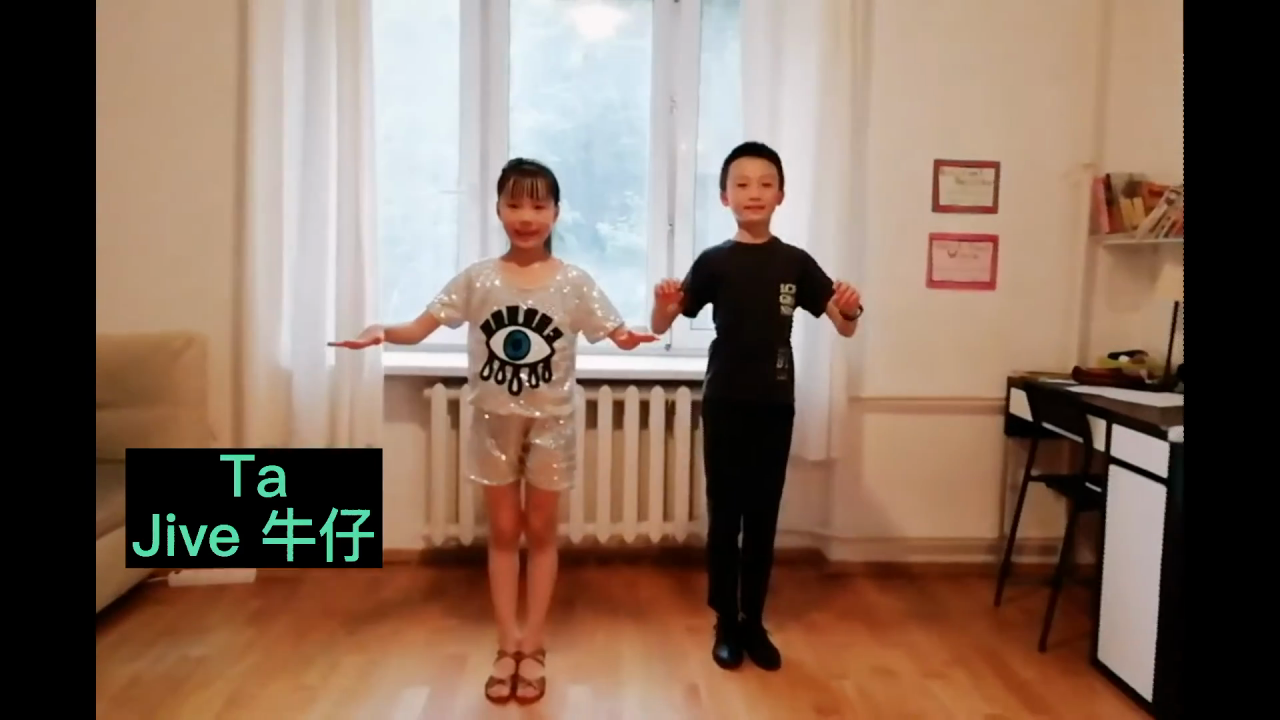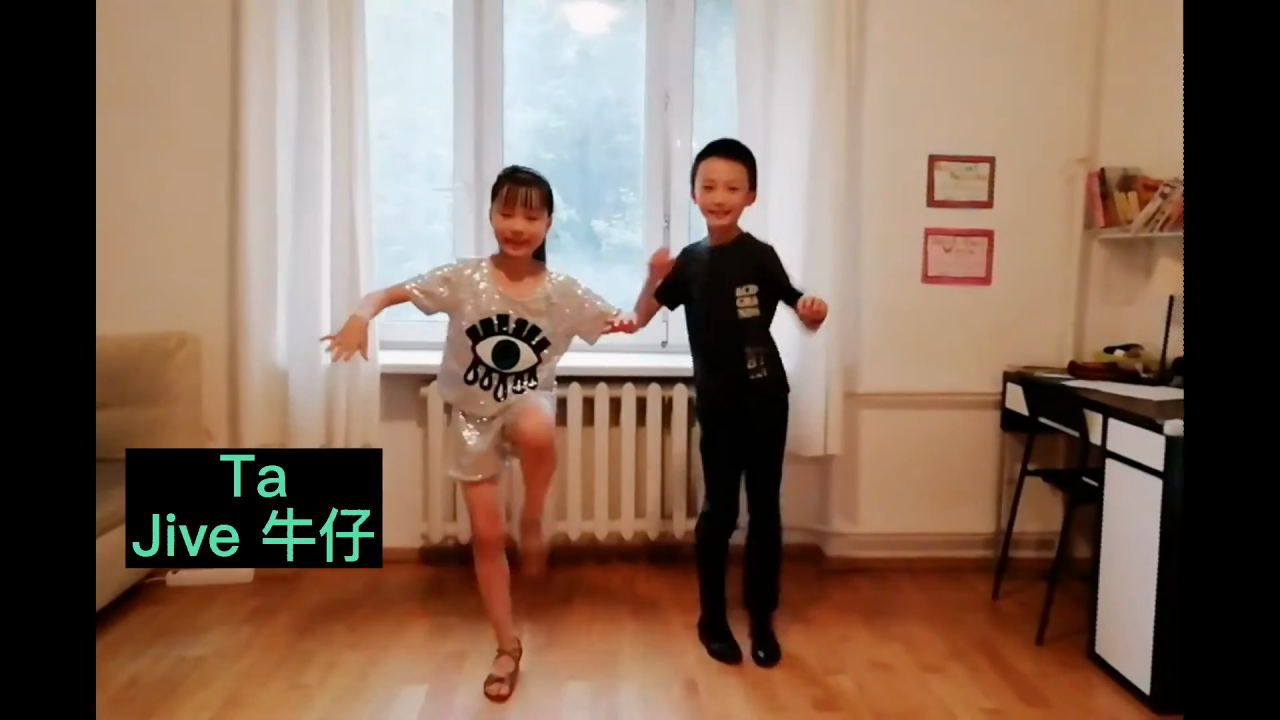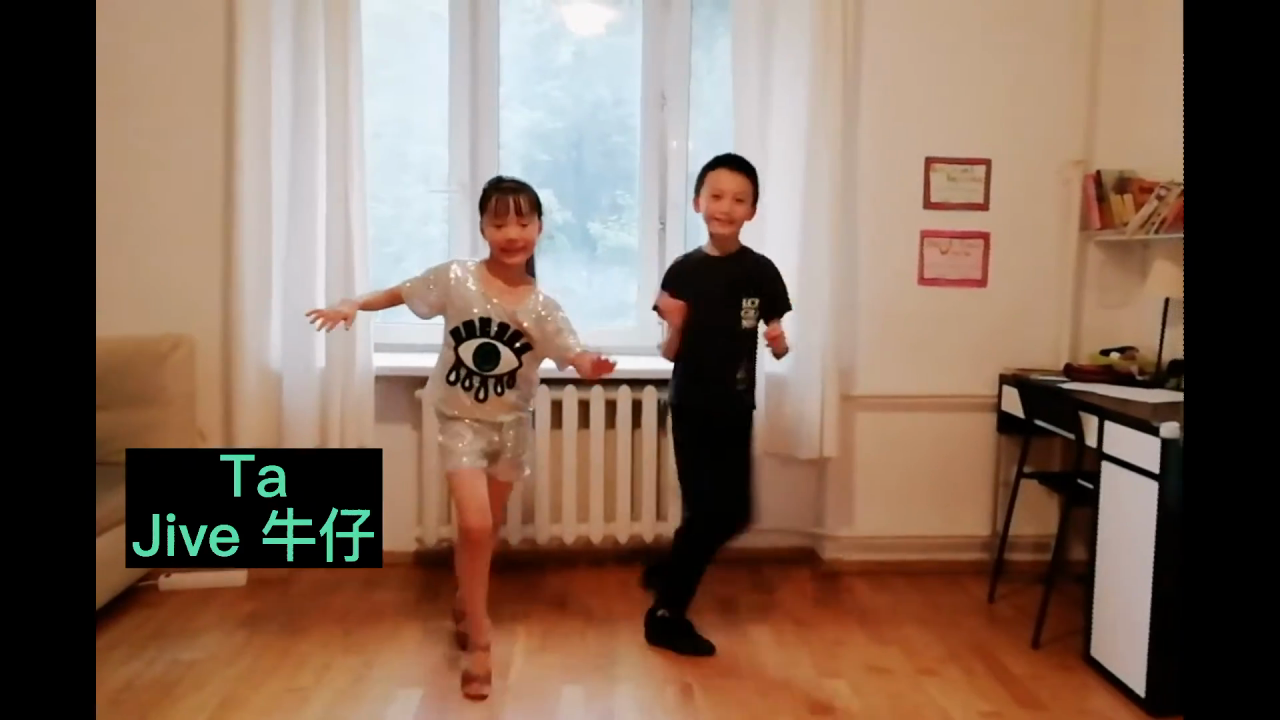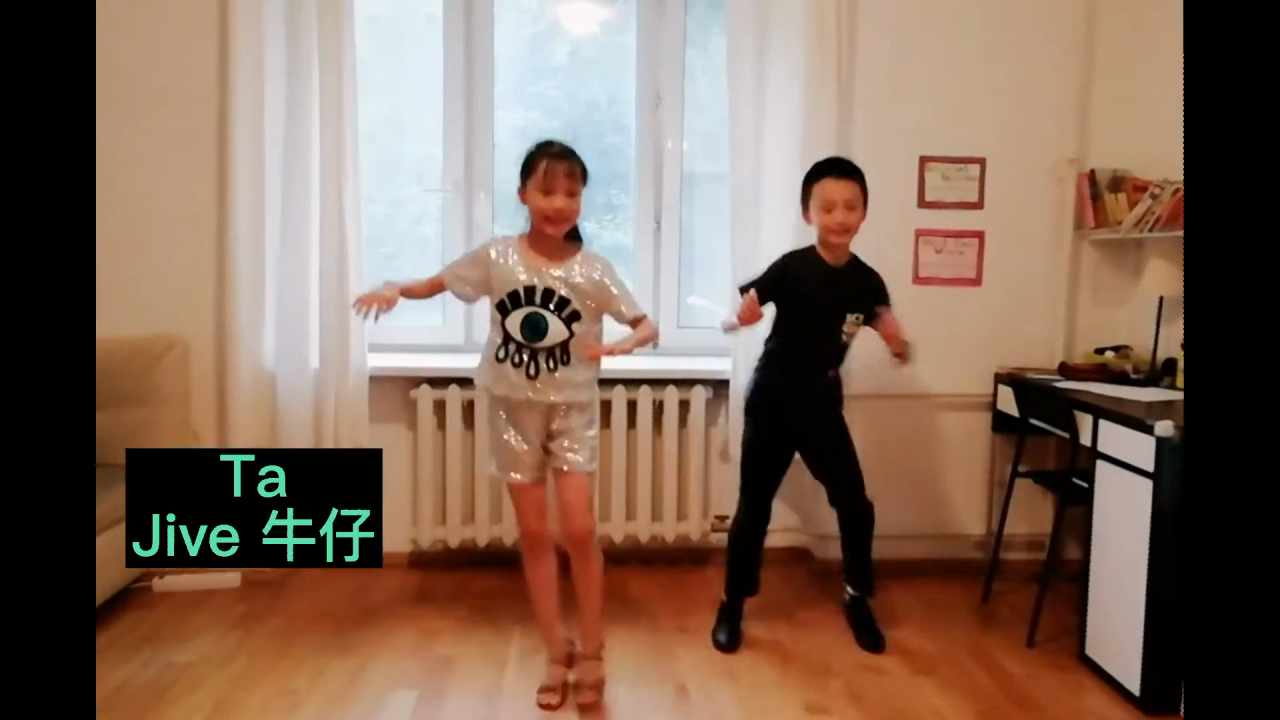
dt=0.7s
person 1, frame 1
left shoulder: (574, 282)
right shoulder: (477, 278)
left elbow: (618, 334)
right elbow: (418, 328)
left wrist: (634, 339)
right wrist: (382, 331)
left hip: (550, 422)
right hip: (495, 421)
left knee: (541, 532)
right knee: (503, 532)
left ankle: (533, 647)
right ankle: (507, 646)
person 1, frame 2
left shoulder: (562, 291)
right shoulder: (462, 277)
left elbow: (617, 319)
right elbow: (388, 293)
left wrist: (628, 323)
right wrist: (361, 318)
left hip: (525, 402)
right hip: (472, 416)
left knee: (540, 434)
right knee: (486, 533)
left ankle: (532, 524)
right ankle: (507, 645)
person 1, frame 3
left shoulder: (544, 307)
right shoulder: (454, 278)
left elbow: (579, 361)
right elbow: (399, 294)
left wrist: (597, 366)
right wrist: (352, 305)
left hip: (512, 425)
right hip: (461, 421)
left knee: (488, 531)
right knee: (475, 528)
left ankle: (465, 607)
right ankle: (478, 640)
person 1, frame 4
left shoulder: (593, 270)
right shoulder: (495, 257)
left elbow: (643, 323)
right elbow: (435, 285)
left wrist: (617, 343)
right wrist: (394, 289)
left hip: (573, 408)
right hip: (514, 409)
left knee: (579, 530)
right knee: (534, 535)
left ankle: (591, 651)
right ankle: (559, 651)
person 2, frame 1
left shoulder: (796, 262)
right shoulder: (714, 261)
left elbow: (844, 327)
right elbow: (661, 328)
left wrist: (849, 308)
right wrist: (663, 305)
left hip: (775, 405)
right hip: (725, 403)
left knee: (763, 516)
right knee: (725, 515)
left ankle: (753, 622)
right ankle: (726, 624)
person 2, frame 2
left shoulder: (761, 257)
right shoulder: (686, 257)
left elbow: (796, 314)
right elbow: (640, 320)
left wrist: (814, 313)
right wrist: (655, 282)
left hip: (765, 397)
right hip: (716, 401)
left knee: (764, 508)
right knee: (719, 509)
left ankle: (762, 619)
right ankle: (712, 620)
person 2, frame 3
left shoulder: (761, 271)
right shoulder: (685, 270)
left elbow: (779, 349)
right elbow: (670, 352)
left wrist: (779, 340)
right wrist: (673, 328)
left hip: (736, 407)
right hip: (692, 406)
left knee: (734, 511)
right knee: (706, 510)
left ankle: (663, 579)
right ankle: (667, 615)
person 2, frame 4
left shoulder: (865, 282)
right shoulder: (791, 267)
left elbow: (899, 346)
right elbow: (733, 310)
left wrist: (898, 342)
right wrist: (743, 314)
left hip: (820, 408)
right hip: (770, 400)
left knee: (856, 507)
right knee: (753, 507)
left ankle: (857, 599)
right ankle: (734, 603)
